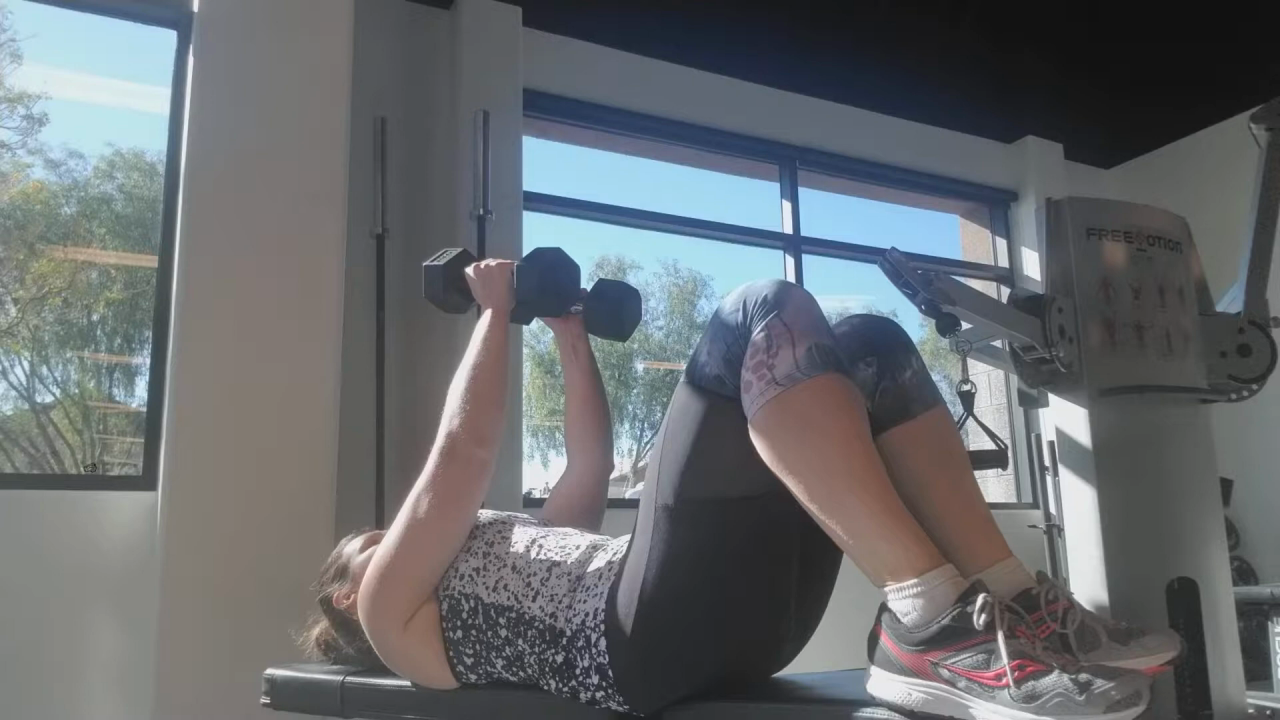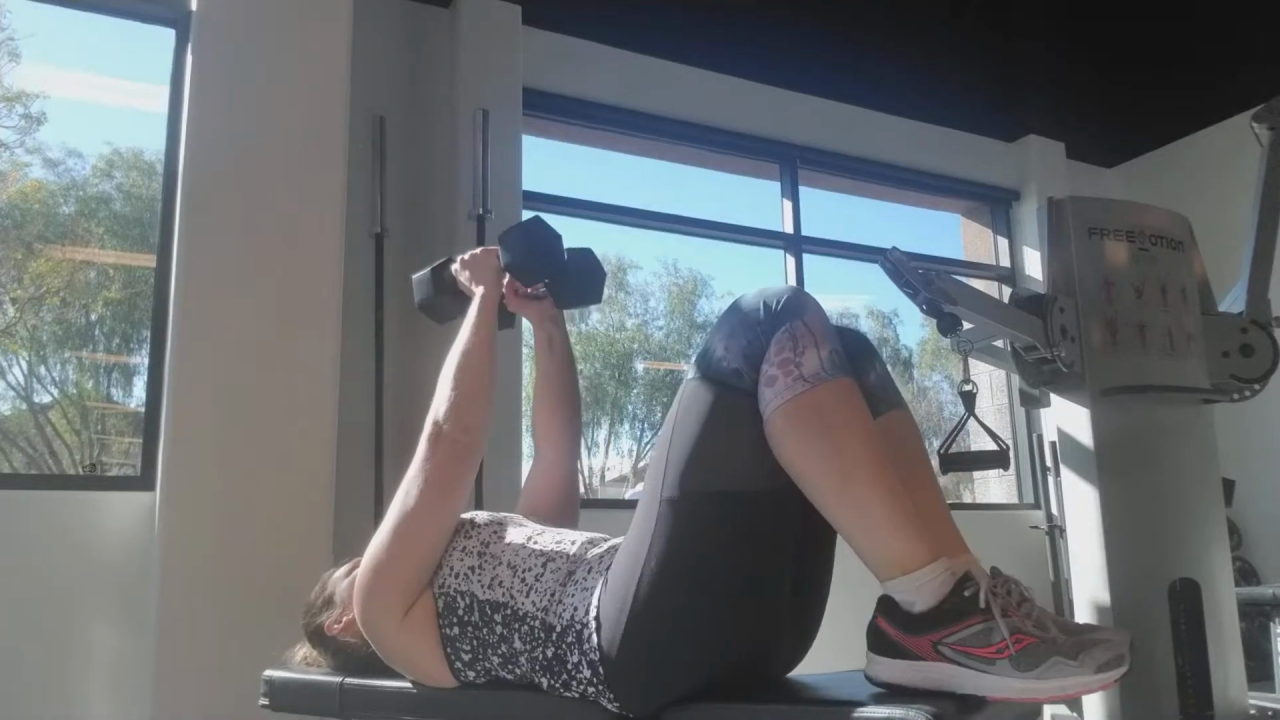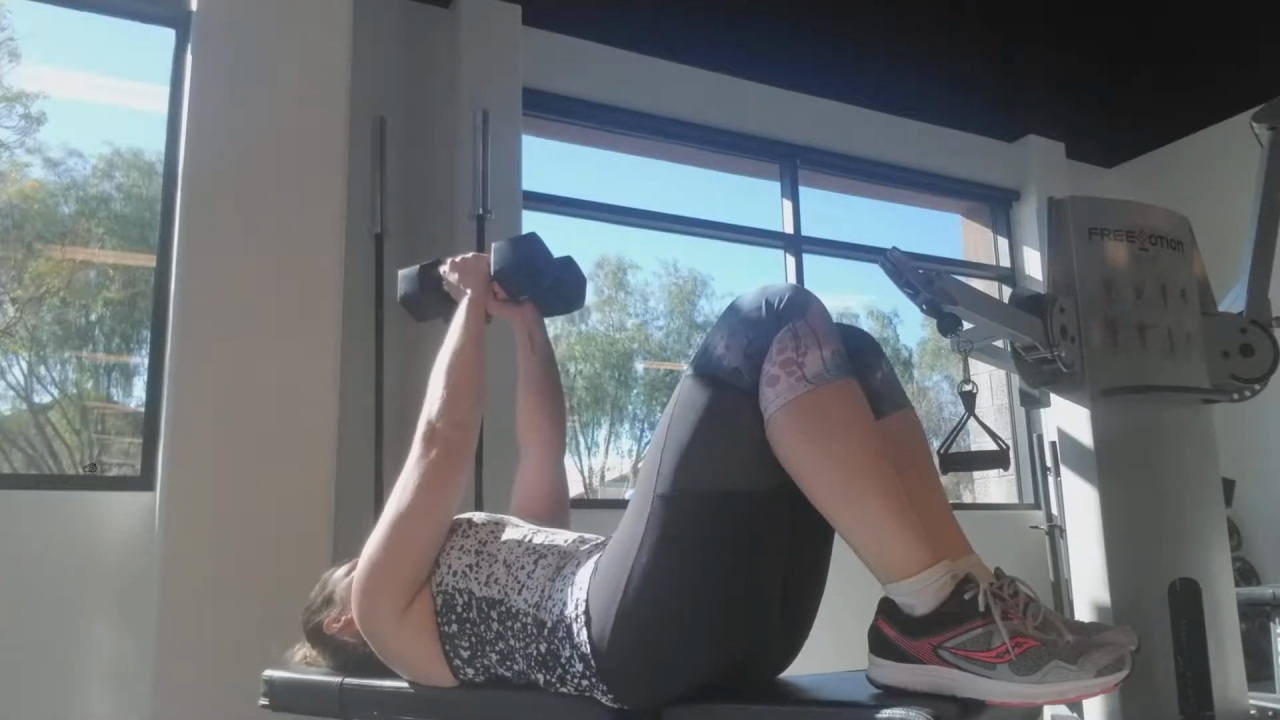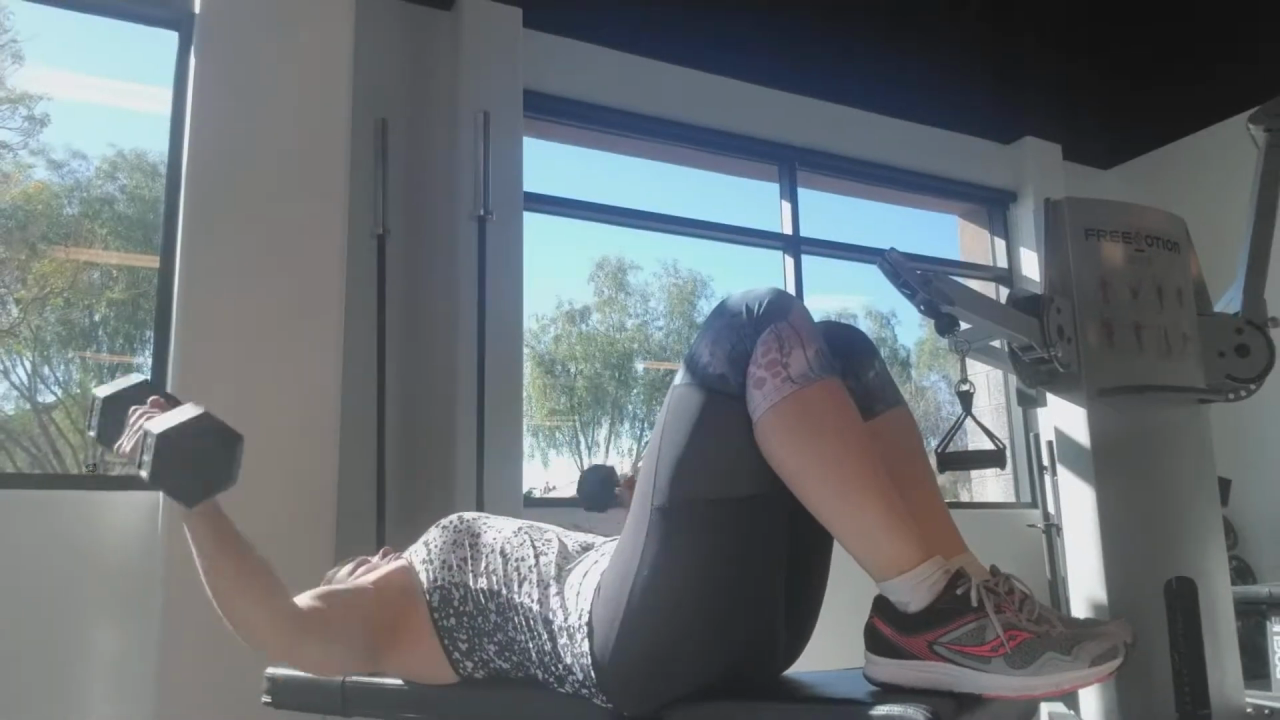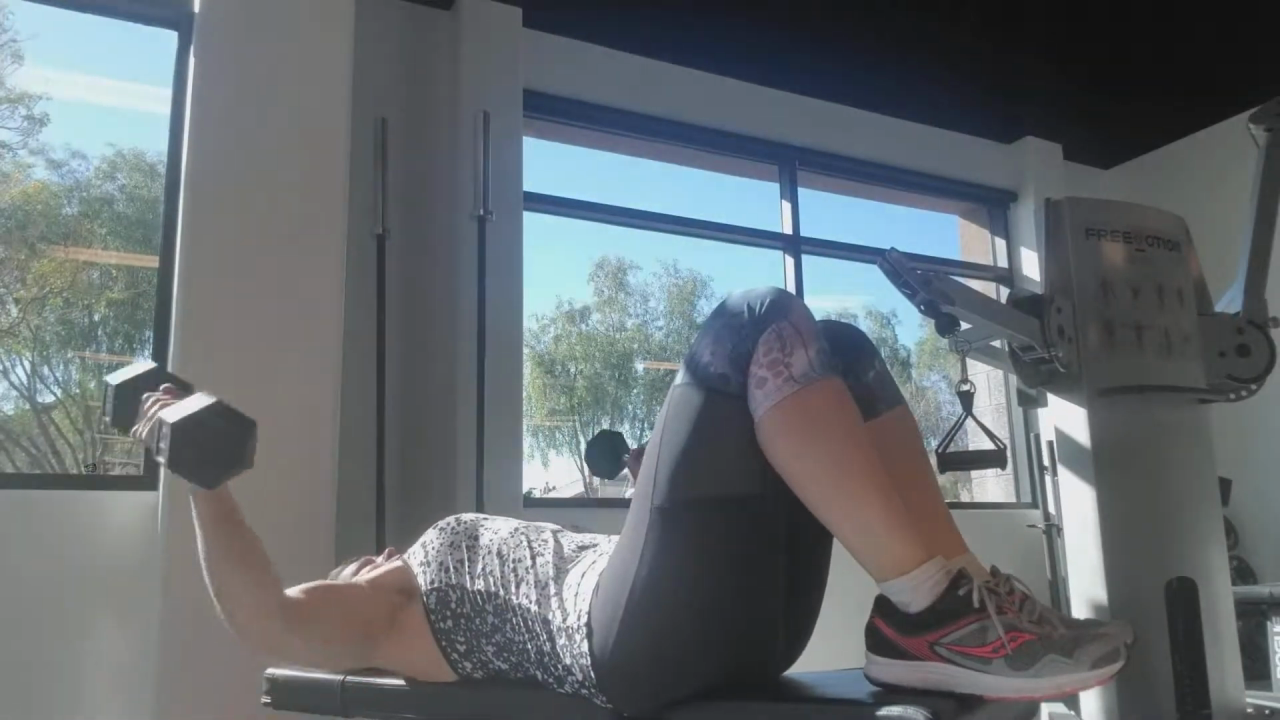
dt=1s
person 1, frame 1
left shoulder: (510, 547)
right shoulder: (391, 610)
left elbow: (591, 458)
right elbow: (462, 449)
left wrist: (568, 333)
right wrist: (496, 313)
left hip: (738, 612)
right hip: (657, 640)
left knee: (870, 344)
right knee: (768, 316)
left ankle: (1009, 601)
right ankle: (932, 631)
person 1, frame 2
left shoulder: (504, 549)
right shoulder: (391, 608)
left elbow: (558, 452)
right elbow: (451, 438)
left wrist: (545, 322)
right wrist: (483, 303)
left hip: (742, 625)
right hip: (653, 639)
left knee: (838, 354)
right knee: (775, 325)
left ankle: (966, 597)
right ankle: (932, 619)
person 1, frame 3
left shoulder: (497, 551)
right shoulder: (384, 607)
left elbow: (543, 448)
right elbow: (441, 441)
left wrist: (524, 320)
right wrist: (471, 304)
left hip: (739, 622)
right hip: (643, 633)
left knee: (844, 352)
right knee: (779, 326)
left ankle: (965, 597)
right ankle: (936, 621)
person 1, frame 4
left shoulder: (470, 558)
right shoulder: (385, 614)
right elbow: (279, 631)
left wrist: (632, 503)
left hip: (734, 621)
right hip: (635, 634)
left knee: (839, 350)
right knee: (759, 325)
left ankle: (949, 599)
right ankle: (928, 618)
person 1, frame 5
left shoulder: (459, 561)
right shoulder: (377, 616)
right elbow: (261, 611)
left wrist: (640, 471)
right wrist: (198, 469)
left hip: (731, 626)
right hip: (637, 637)
left knee: (834, 350)
right knee: (759, 325)
left ankle: (951, 595)
right ankle: (931, 620)
